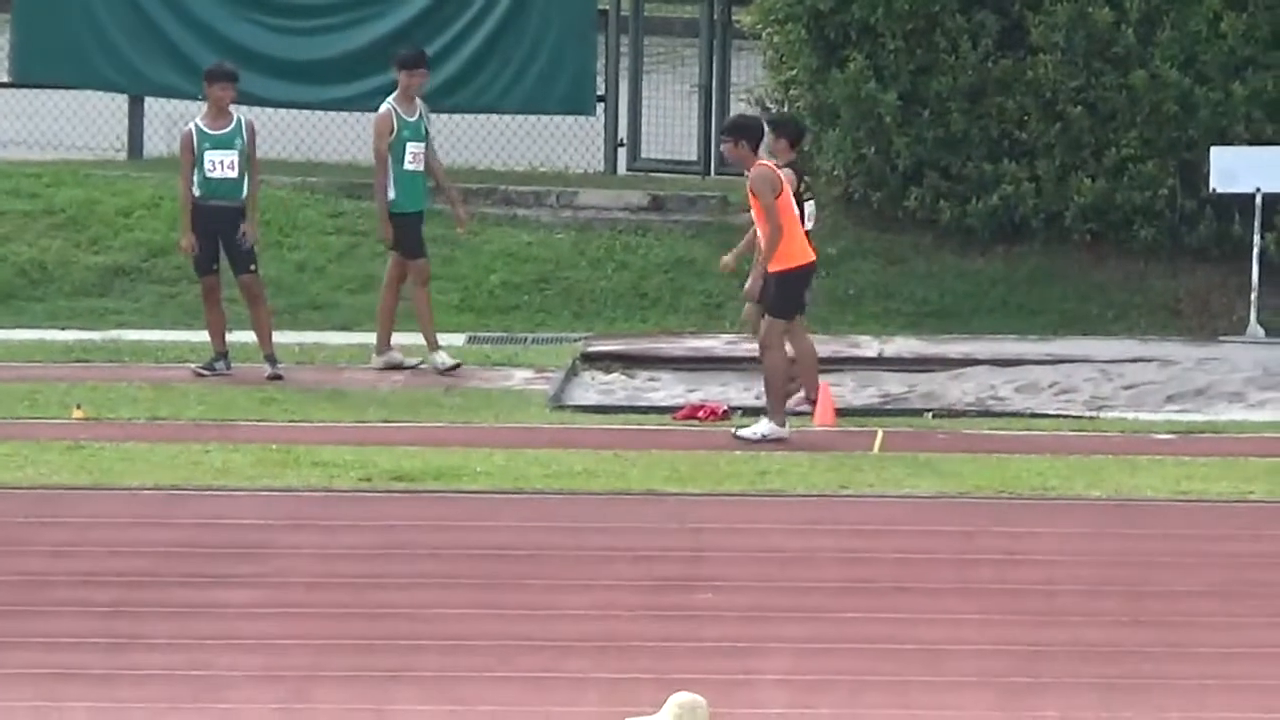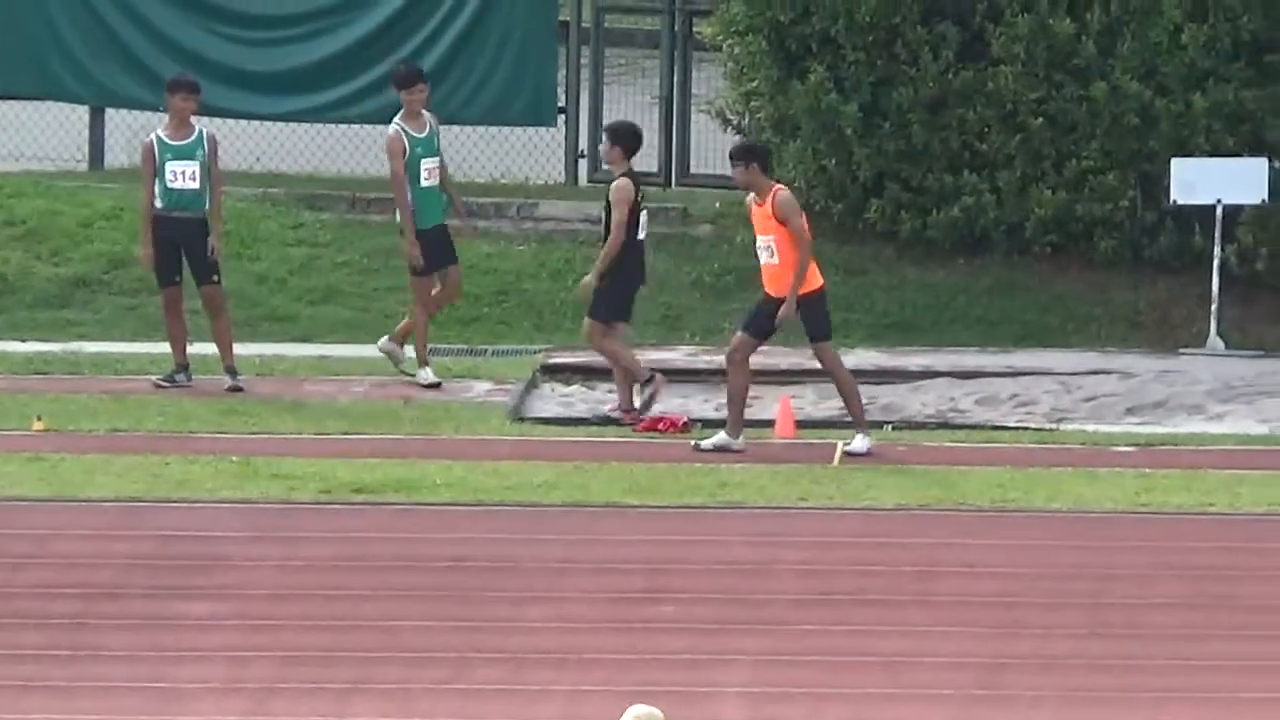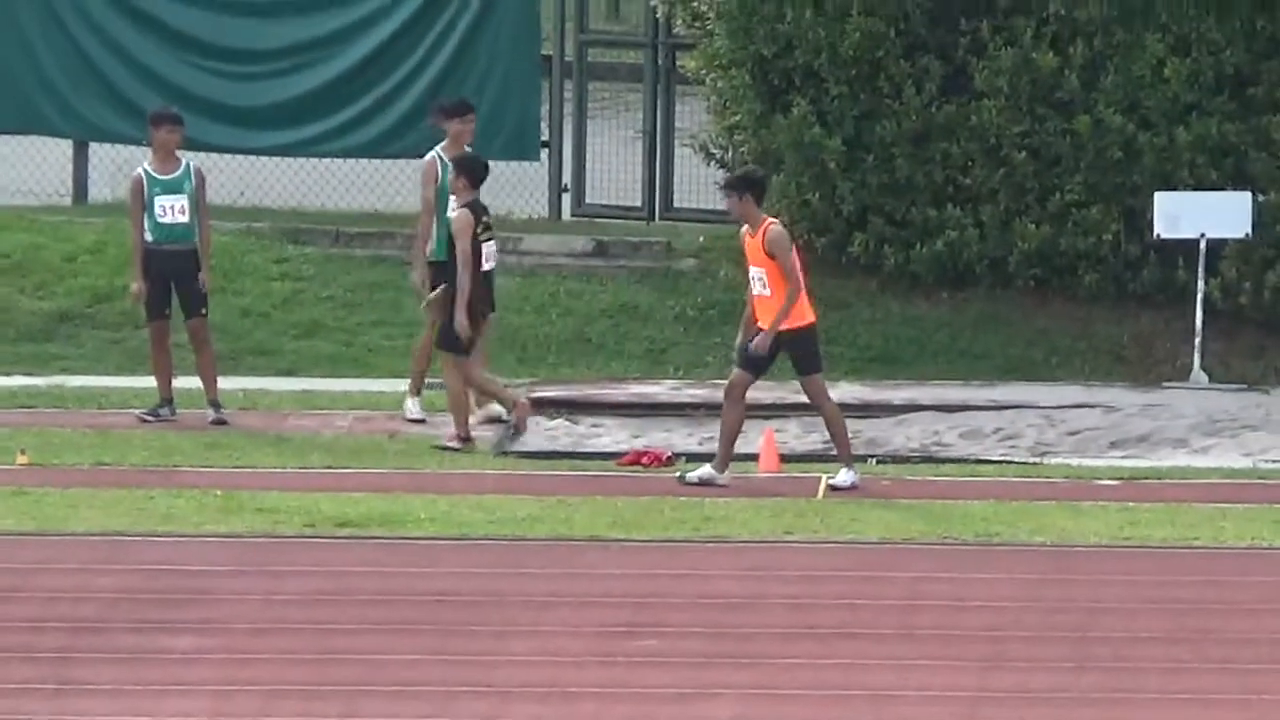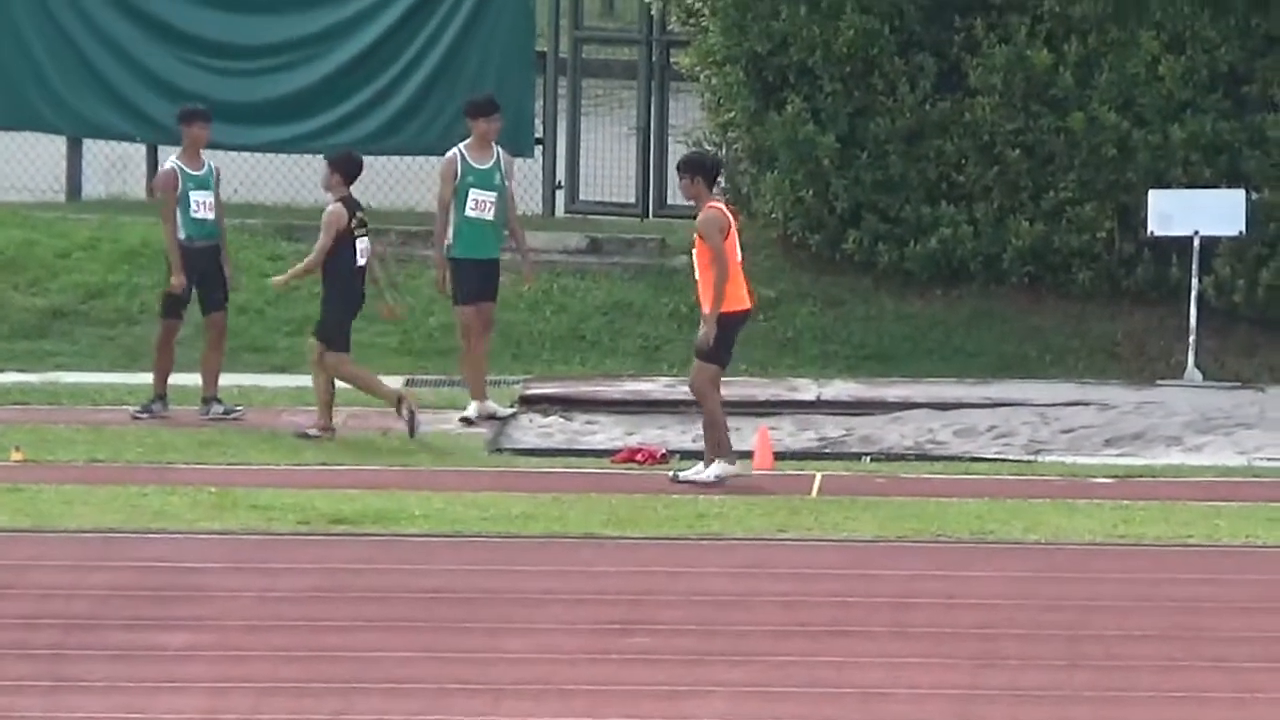
dt=0.5s
person 1, frame 1
left shoulder: (421, 109)
right shoulder: (387, 114)
left elbow: (430, 158)
right elbow: (380, 169)
left wrist: (454, 201)
right wrist: (383, 217)
left hip: (416, 204)
right hip: (399, 207)
left knee: (396, 277)
right knee: (420, 275)
left ankle: (383, 350)
right ankle: (434, 350)
person 1, frame 2
left shoulder: (432, 122)
right shoulder: (396, 135)
right elbow: (399, 191)
left wrist: (458, 208)
right wrist: (411, 239)
left hip: (436, 219)
right hip: (415, 224)
left knee: (452, 286)
right knee: (421, 291)
left ankle: (395, 340)
right ankle: (421, 364)
person 1, frame 3
right shoulder: (433, 162)
right elbow: (426, 214)
right wrist: (420, 265)
right hip: (441, 256)
right knee: (435, 325)
left ankle: (483, 403)
right ankle: (413, 395)
person 1, frame 4
left shoulder: (503, 160)
right shoulder: (454, 160)
left elbow: (510, 210)
right elbow: (442, 212)
left wrist: (524, 256)
right wrist: (439, 260)
left hip: (491, 253)
right hip: (462, 253)
left knee: (485, 324)
right knee: (468, 324)
left ankle: (481, 399)
right ankle: (474, 399)
person 2, frame 1
left shoulder: (759, 175)
right shoulder: (762, 172)
left elbow: (776, 228)
left wrist: (757, 275)
right wrist: (758, 270)
left hip: (791, 265)
right hip: (787, 265)
left knee: (770, 340)
right knee: (774, 340)
left ankle: (776, 421)
right ankle: (775, 416)
person 2, frame 2
left shoulder: (783, 200)
right shoulder: (751, 202)
left elbow: (805, 250)
left wrist: (793, 300)
left hip: (806, 294)
right hip: (773, 294)
left knee: (830, 362)
right knee: (736, 353)
left ankle: (862, 432)
right ankle: (732, 434)
person 2, frame 3
left shoulder: (774, 233)
right shoulder: (745, 234)
left elbow: (795, 287)
left wrist: (769, 333)
right wrist: (745, 329)
left hip: (796, 327)
right hip: (765, 327)
left knee: (818, 396)
right knee: (734, 389)
left ankle: (848, 467)
right ankle: (718, 467)
person 2, frame 4
left shoulder: (709, 217)
right shoulder: (717, 212)
left elbow: (722, 271)
left wrist: (710, 321)
left hip: (726, 311)
right hip: (727, 310)
left knee: (701, 384)
right knee: (706, 386)
left ankle: (725, 459)
right ankle: (712, 460)
person 3, frame 1
left shoulder: (245, 127)
right shoulder: (192, 133)
left elbow: (252, 175)
right elbow: (186, 183)
left wrist: (251, 219)
right wrist: (185, 230)
left hip: (234, 213)
right hip: (203, 214)
left knee: (251, 285)
right knee: (209, 288)
left ankle: (270, 358)
right ankle: (221, 356)
person 3, frame 2
left shoulder: (206, 139)
right shoulder: (153, 143)
left elbow: (215, 188)
right elbow: (147, 194)
left wrist: (216, 233)
right wrist: (145, 240)
left hip: (197, 224)
right hip: (165, 225)
left knee: (214, 297)
right knee: (171, 300)
left ankle: (230, 369)
right ankle: (181, 369)
person 3, frame 3
left shoulder: (194, 172)
right shoulder: (141, 178)
left elbow: (203, 221)
right elbow: (137, 229)
left wrist: (205, 266)
right wrist: (137, 275)
left hip: (187, 257)
right hip: (155, 258)
left knee: (199, 331)
right knee: (158, 333)
left ankle: (213, 403)
right ankle: (165, 402)
person 3, frame 4
left shoulder: (212, 169)
right shoulder: (170, 172)
right elbow: (170, 225)
left wrist: (227, 261)
right wrist: (176, 270)
left hip: (211, 254)
right hip: (186, 254)
left knee: (217, 327)
right knee: (168, 329)
left ankle: (210, 400)
right ankle: (159, 399)
person 4, frame 1
left shoulder: (785, 175)
right shoulder: (796, 172)
left wrist: (735, 256)
right knee: (752, 317)
left ankle: (809, 395)
right ankle: (795, 385)
person 4, frame 2
left shoulder: (620, 186)
right shoulder: (630, 182)
left elbow: (617, 237)
left wrist: (594, 274)
right wrist: (600, 272)
left hip: (621, 272)
right hip: (622, 272)
left knee: (595, 334)
right knee: (612, 336)
left ankle: (647, 378)
right ankle: (626, 406)
person 4, frame 3
left shoulder: (461, 216)
right shoulder: (482, 212)
left elbow: (465, 266)
left wrist: (460, 311)
right wrist: (444, 291)
left hip: (465, 302)
right hip: (478, 301)
left knee: (452, 366)
right knee: (463, 367)
left ankle: (462, 435)
right ankle: (514, 404)
person 4, frame 4
left shoulder: (334, 212)
right shoulder: (355, 208)
left elbow: (318, 258)
right elbow: (371, 257)
left wrist: (285, 279)
left hip: (338, 296)
right hip: (350, 294)
left knee: (337, 363)
right knee: (318, 356)
left ankle: (397, 399)
right ankle: (323, 423)
